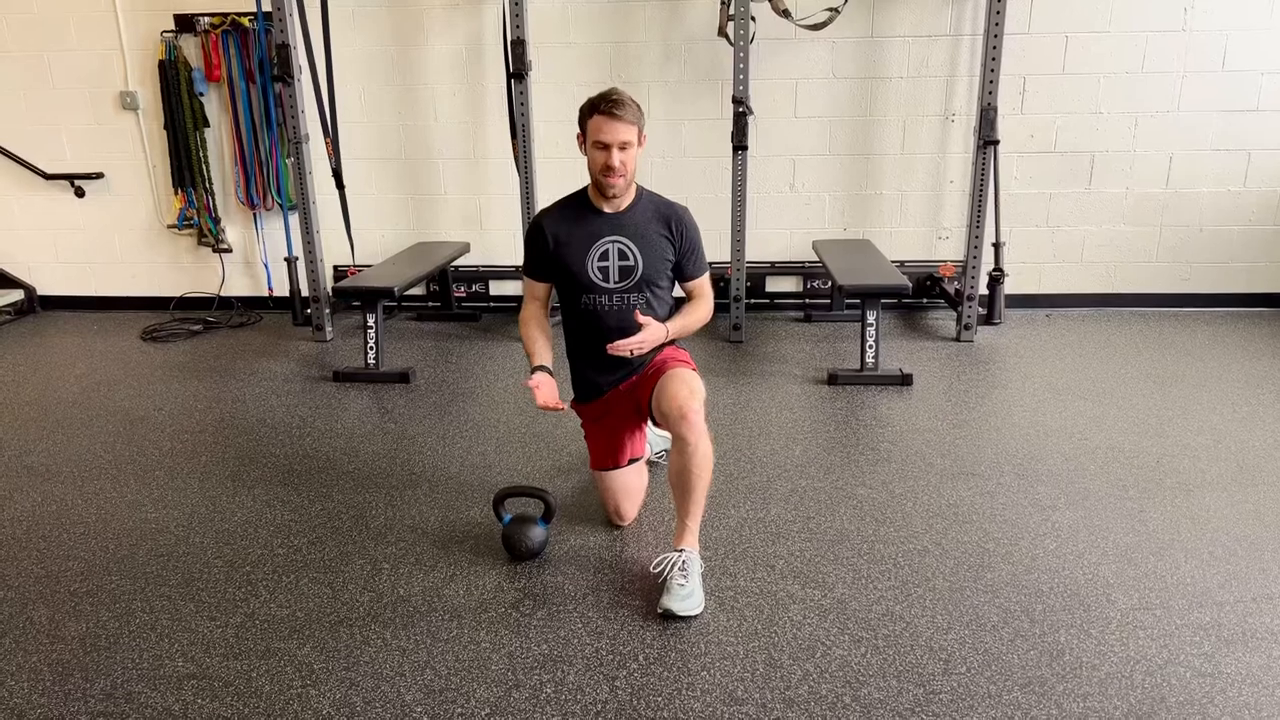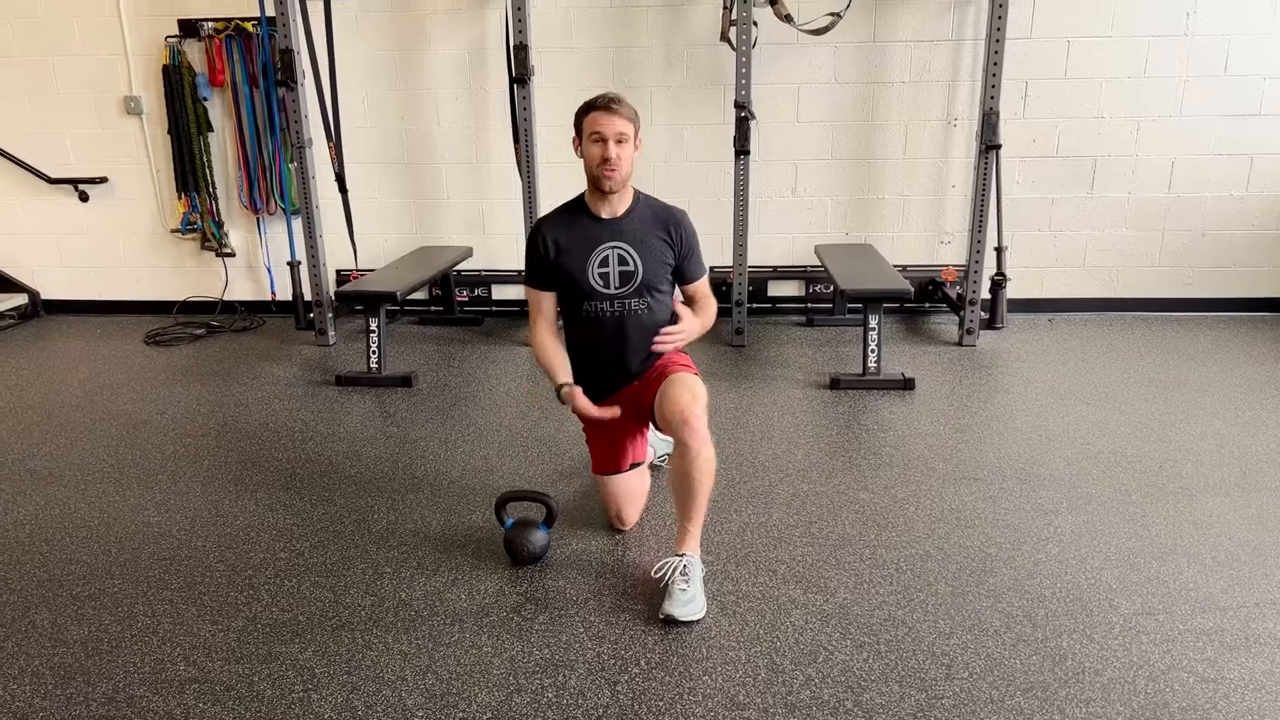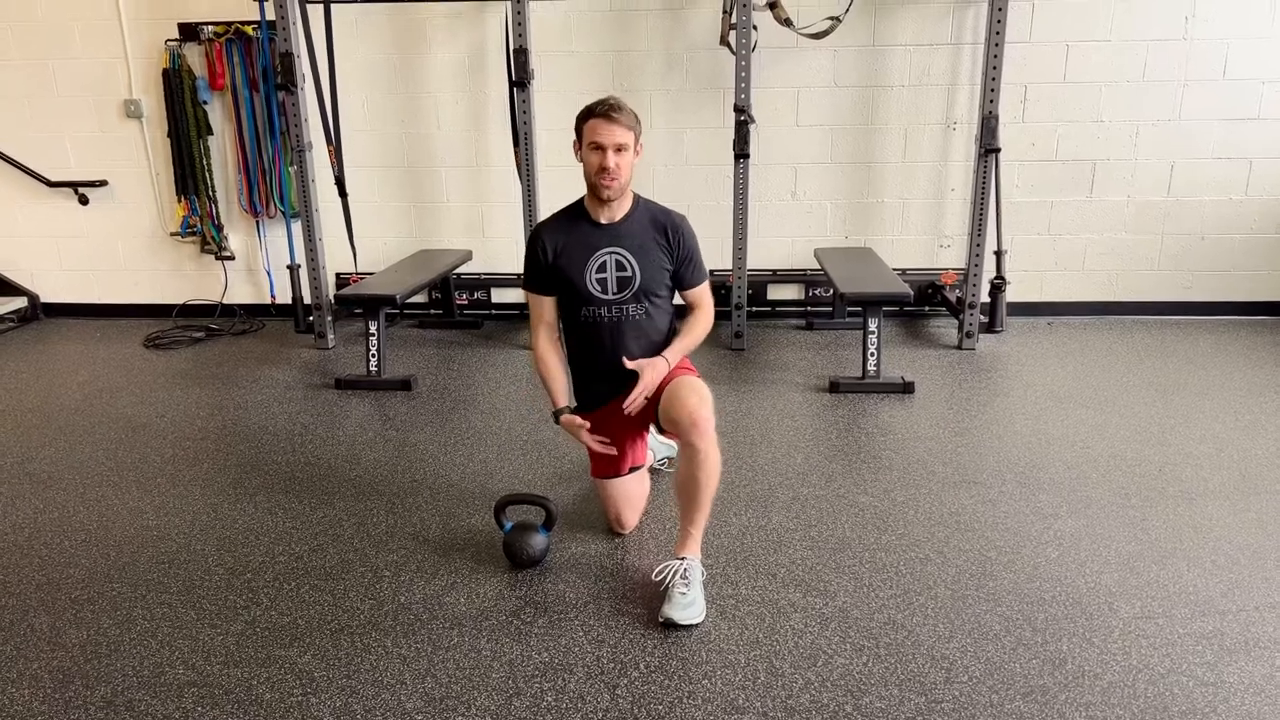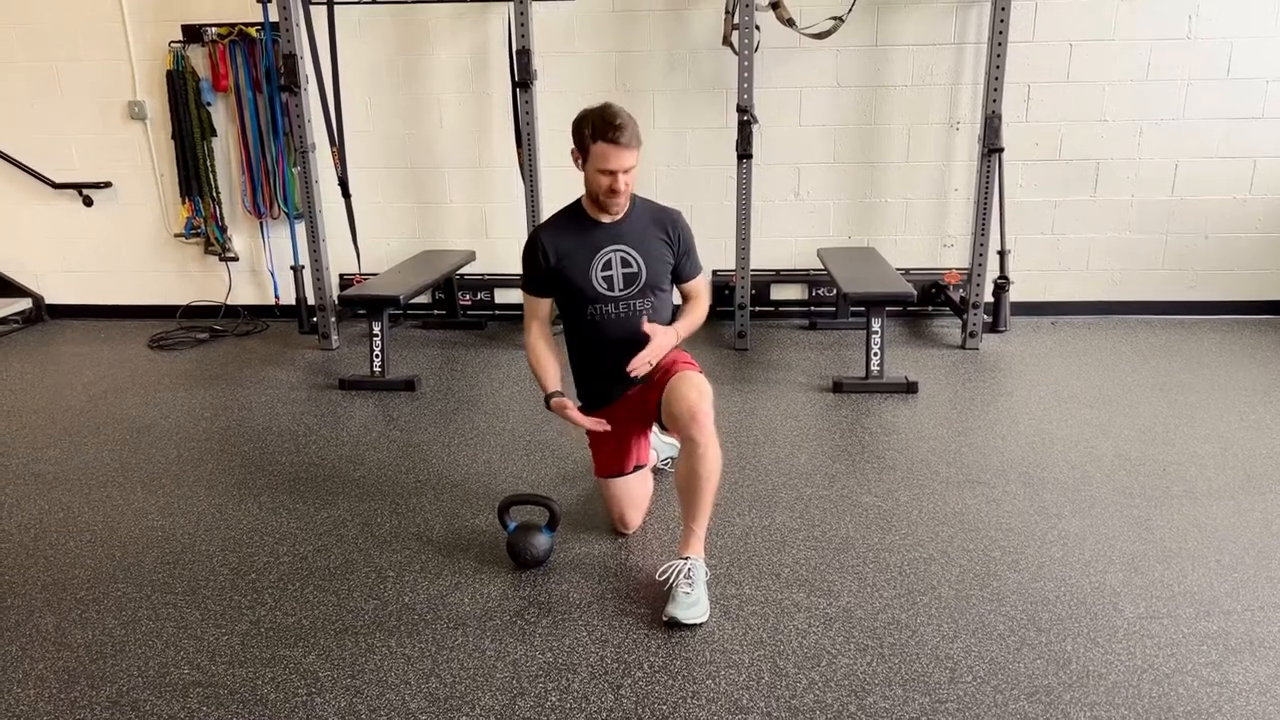
dt=0.5s
person 1, frame 1
left shoulder: (673, 220)
right shoulder: (551, 226)
left elbow: (703, 300)
right elbow: (534, 305)
left wrist: (664, 332)
right wrist: (540, 368)
left hip: (659, 361)
right hip: (596, 385)
left knee: (686, 414)
right knee: (622, 514)
left ankle: (687, 551)
right ankle: (643, 442)
person 1, frame 2
left shoulder: (670, 223)
right shoulder: (550, 233)
left elbow: (702, 299)
right elbow: (542, 322)
left wrist: (695, 323)
right wrist: (565, 387)
left hip: (662, 366)
right hip: (601, 388)
left knee: (689, 419)
right knee: (623, 519)
left ankle: (687, 555)
right ankle: (645, 444)
person 1, frame 3
left shoulder: (670, 228)
right shoulder: (549, 238)
left elbow: (703, 310)
right elbow: (544, 330)
left wrist: (663, 362)
right wrist: (562, 409)
left hip: (662, 371)
right hip: (600, 393)
left knee: (697, 422)
right knee: (622, 522)
left ankle: (687, 559)
right ankle: (648, 448)
person 1, frame 4
left shoulder: (667, 224)
right shoulder: (549, 241)
left elbow: (698, 298)
right elbow: (536, 326)
left wrist: (671, 336)
right wrist: (554, 394)
left hip: (664, 366)
right hip: (603, 394)
left knee: (697, 416)
right knee: (627, 522)
left ankle: (692, 558)
right ankle: (653, 447)
